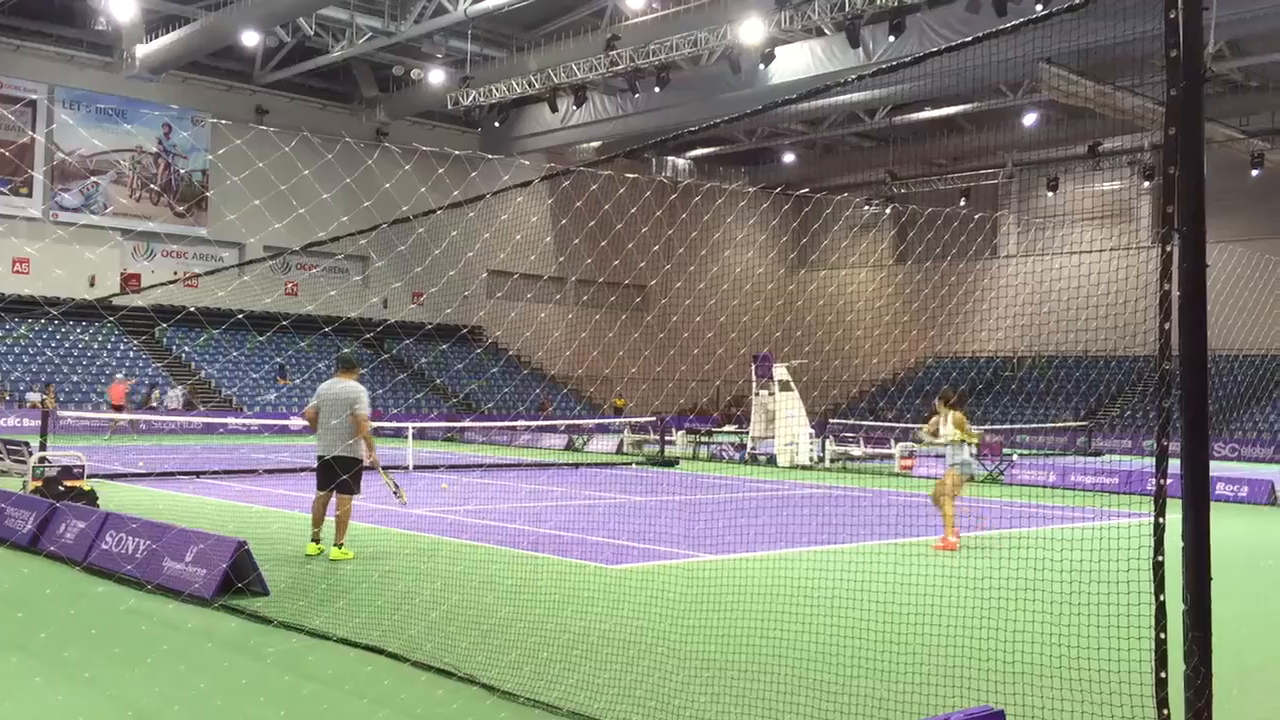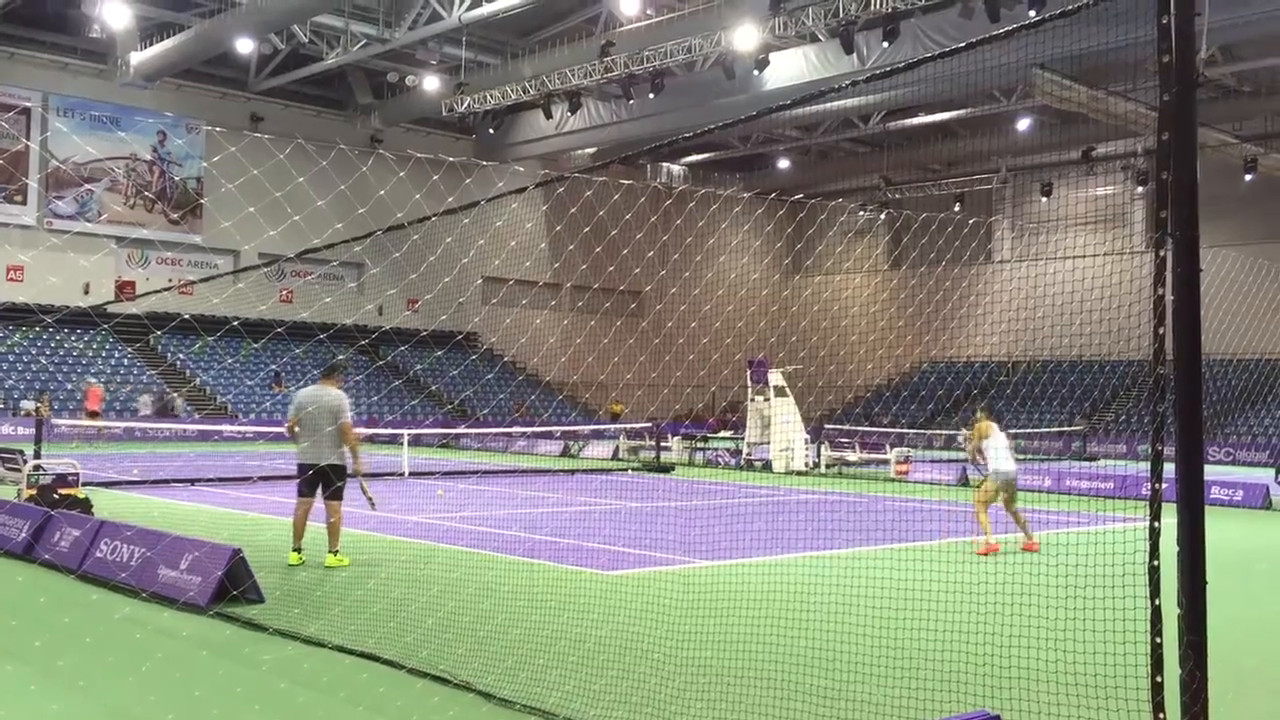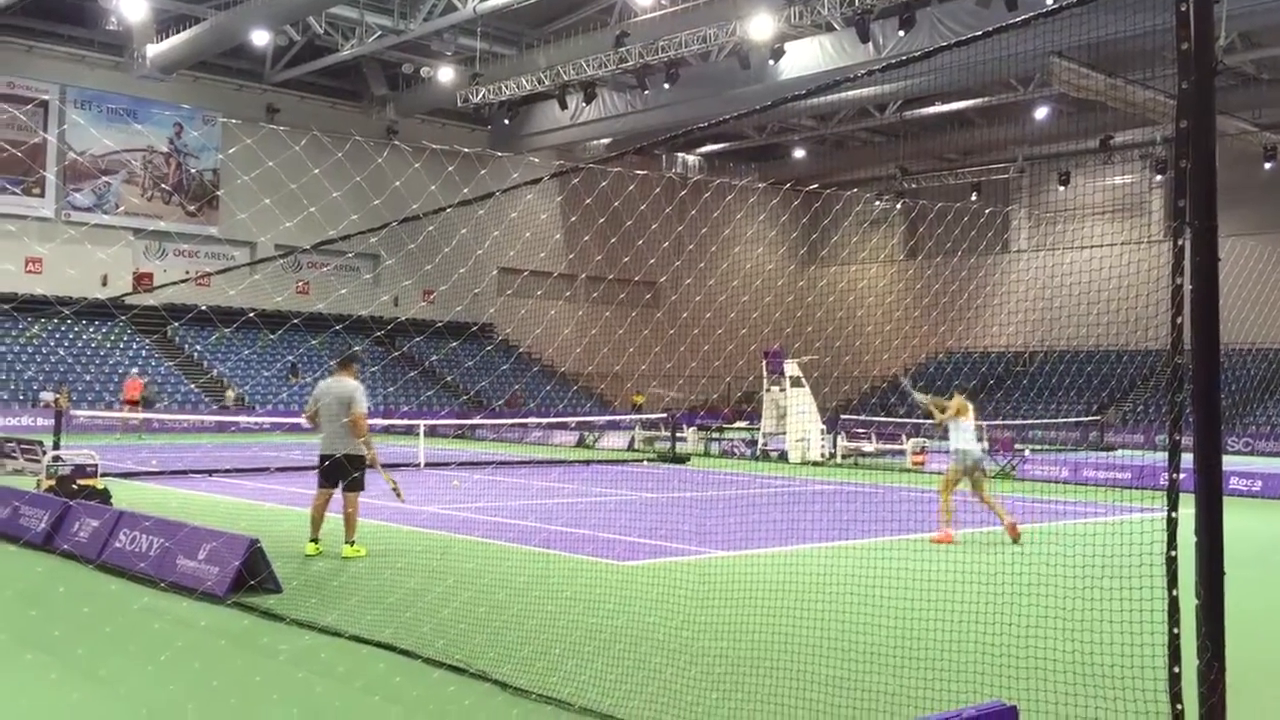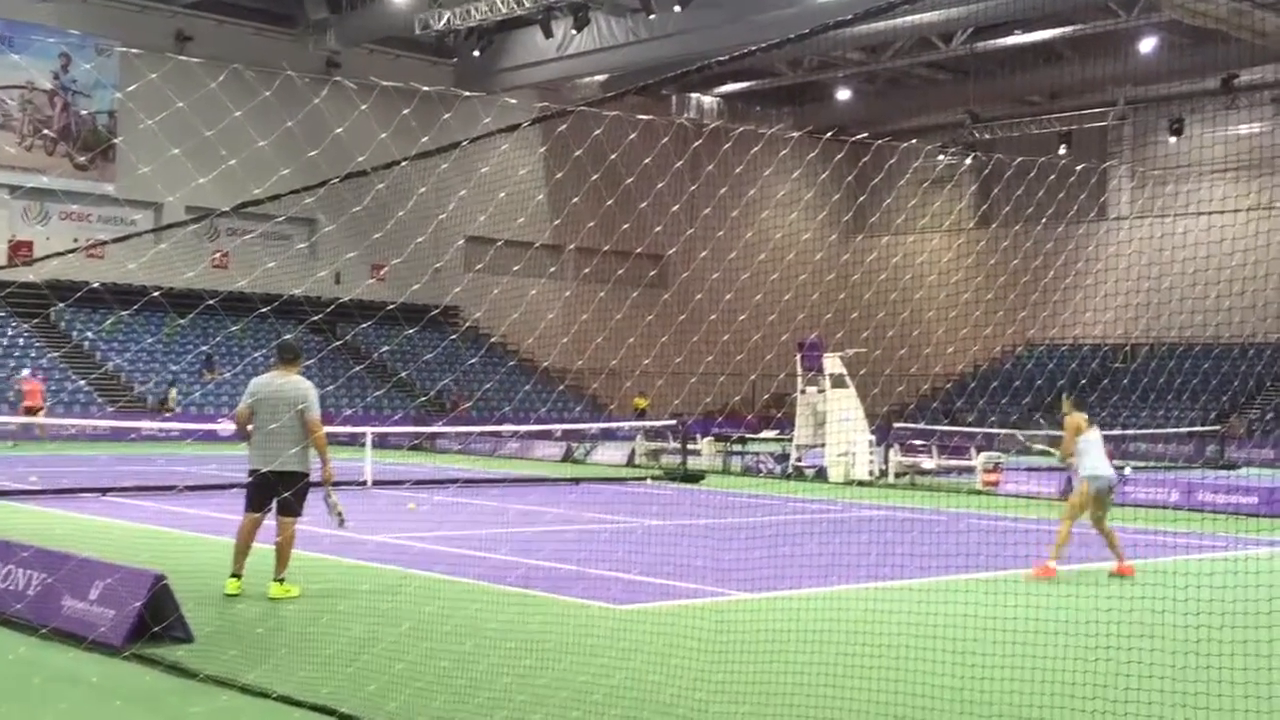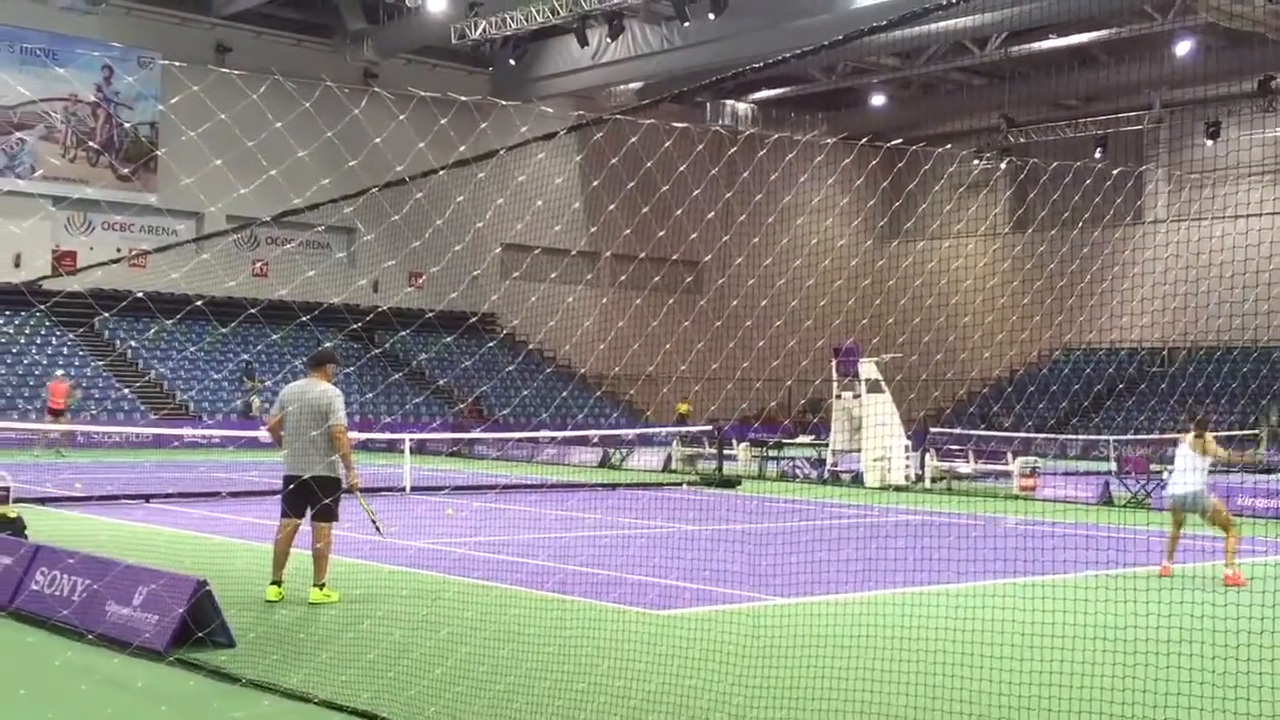
dt=1s
person 1, frame 1
left shoulder: (323, 387)
right shoulder: (358, 390)
left elbow: (309, 415)
right elbow: (362, 422)
right wrist: (371, 451)
left hip: (324, 451)
right hip: (349, 452)
left knee: (322, 495)
right knee: (344, 499)
left ankle: (314, 542)
right ankle: (338, 547)
person 1, frame 2
left shoulder: (301, 394)
right shoulder: (339, 397)
left elbow: (290, 425)
right elbow: (347, 431)
right wrist: (356, 459)
left hip: (306, 459)
right hip: (334, 460)
left knee: (303, 504)
right knee: (333, 506)
right ankle: (333, 554)
person 1, frame 3
left shoulder: (322, 386)
right shoulder: (355, 387)
left elbow: (309, 414)
right elbow: (359, 420)
right wrist: (370, 449)
left hip: (327, 449)
right hip: (352, 450)
left knee: (322, 494)
right knee: (350, 496)
right ankle: (349, 544)
person 1, frame 4
left shoulder: (257, 383)
right shoulder: (305, 387)
left elbow: (240, 419)
right elbow: (315, 429)
right wrist: (326, 464)
left hip: (260, 463)
right hip: (294, 466)
left knee: (251, 518)
right knee: (286, 523)
left ankle: (234, 578)
right ankle: (278, 583)
person 1, frame 5
left shoulder: (288, 390)
right shoulder: (331, 393)
left elbow: (272, 426)
right elbow: (338, 434)
right wrist: (350, 470)
left hip: (293, 469)
right hip: (325, 471)
left knee: (287, 525)
right knee: (322, 529)
left ankle: (275, 584)
right ankle: (318, 588)
person 2, frame 1
left shoulder: (957, 416)
right shoulder: (939, 418)
left elbow: (971, 438)
right elbow: (927, 433)
left wrist: (957, 438)
left hip: (962, 463)
right hip: (953, 464)
left knee: (946, 498)
right knee: (936, 497)
left ankle: (951, 540)
right ankle: (950, 531)
person 2, frame 2
left shoulder: (980, 427)
right shoulder: (997, 429)
left elbow: (972, 448)
left wrist: (971, 451)
left hip: (999, 473)
right hip: (1011, 472)
left knee: (980, 507)
right knee: (1011, 507)
left ankle: (990, 542)
right ankle: (1030, 541)
person 2, frame 3
left shoulder: (958, 401)
right shoulder: (968, 406)
left elbow: (942, 421)
right elbow: (947, 404)
left wrist: (932, 408)
right wrist: (932, 401)
left hip: (962, 453)
right hip: (976, 454)
left knee: (945, 492)
right knee: (982, 495)
left ankle: (947, 532)
right ankle: (1007, 521)
person 2, frame 4
left shoulder: (1071, 419)
right shoulder: (1088, 422)
left elbow: (1066, 453)
left wrist: (1062, 457)
right wrist: (1075, 461)
left hip: (1092, 477)
right hip: (1108, 477)
left knee: (1067, 520)
right knee: (1099, 523)
left ankle: (1050, 565)
right ankle: (1123, 565)
person 2, frame 5
left shoulder: (1184, 439)
right shoulder: (1206, 439)
right elbow: (1221, 455)
right wrist: (1246, 457)
left hip: (1173, 493)
right hip: (1196, 493)
left knee: (1176, 525)
right knee: (1231, 527)
left ankle: (1166, 564)
right ankle: (1230, 572)
